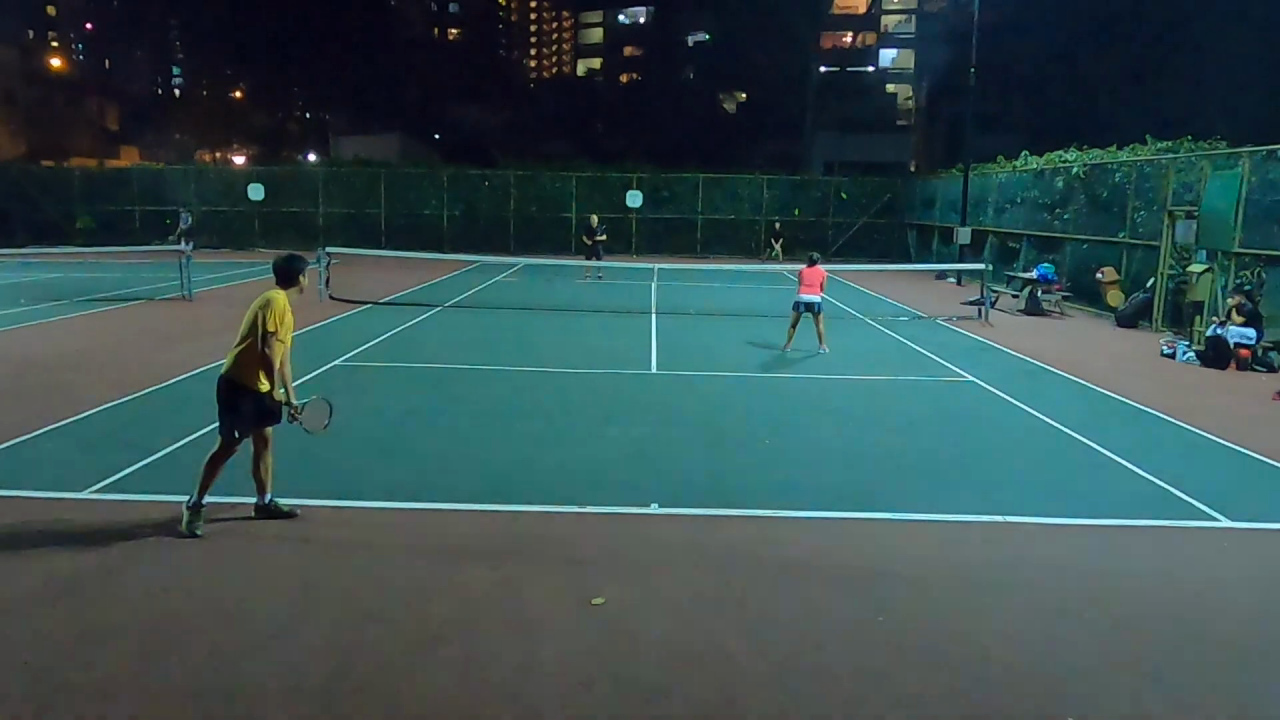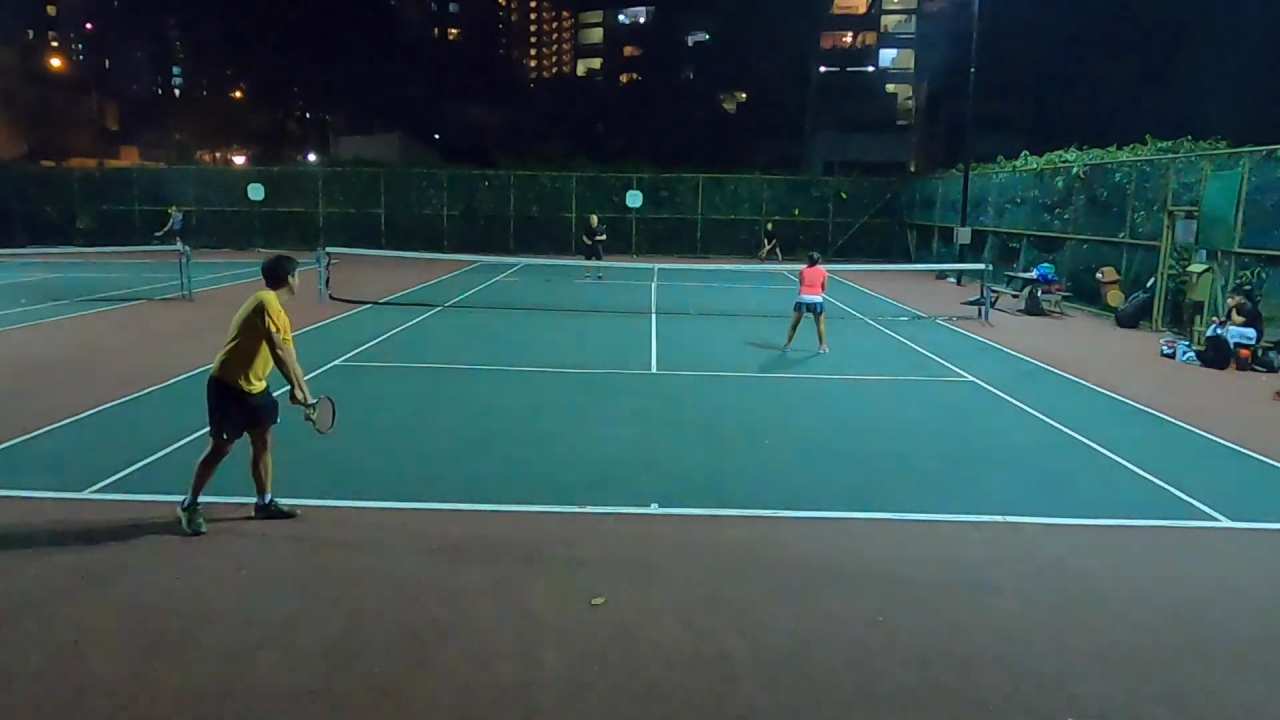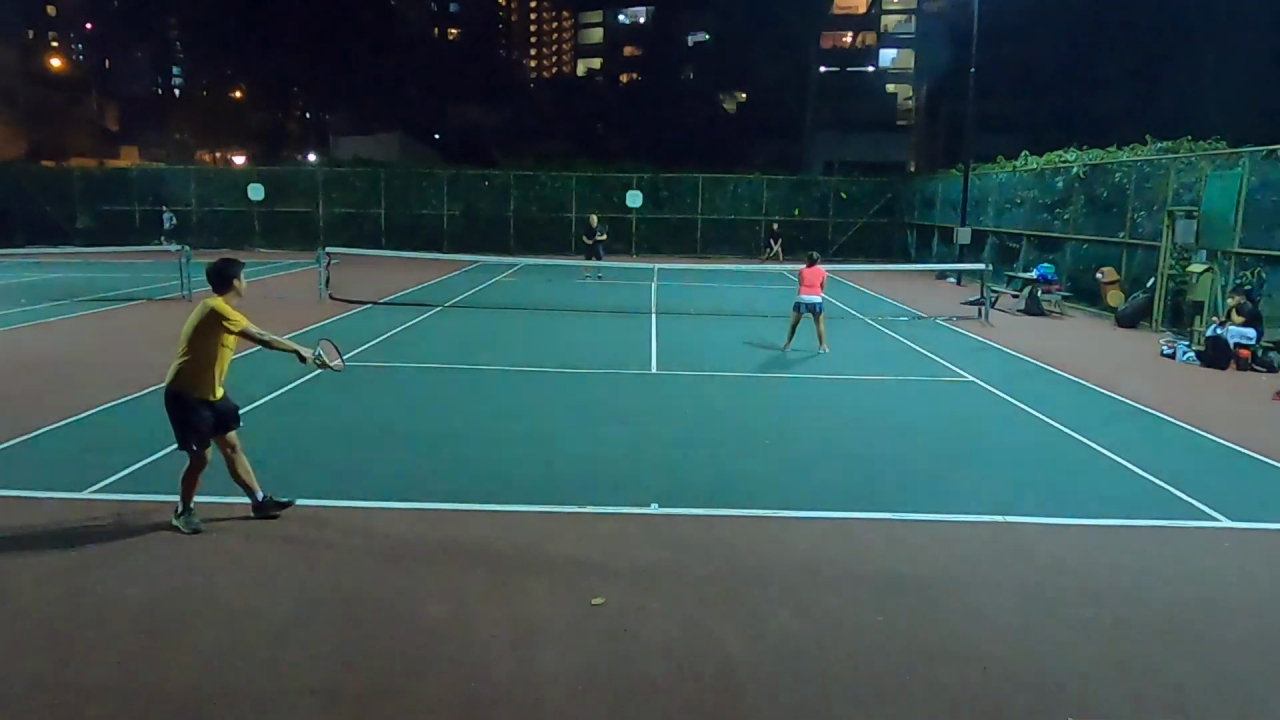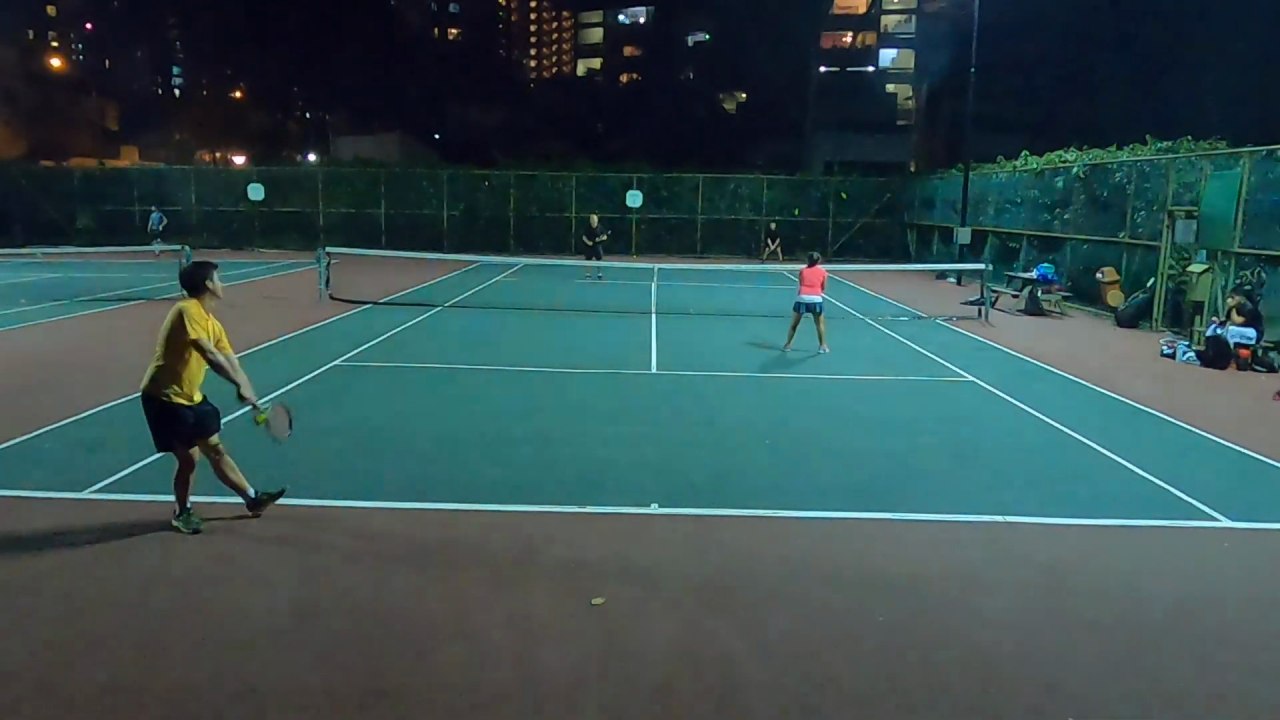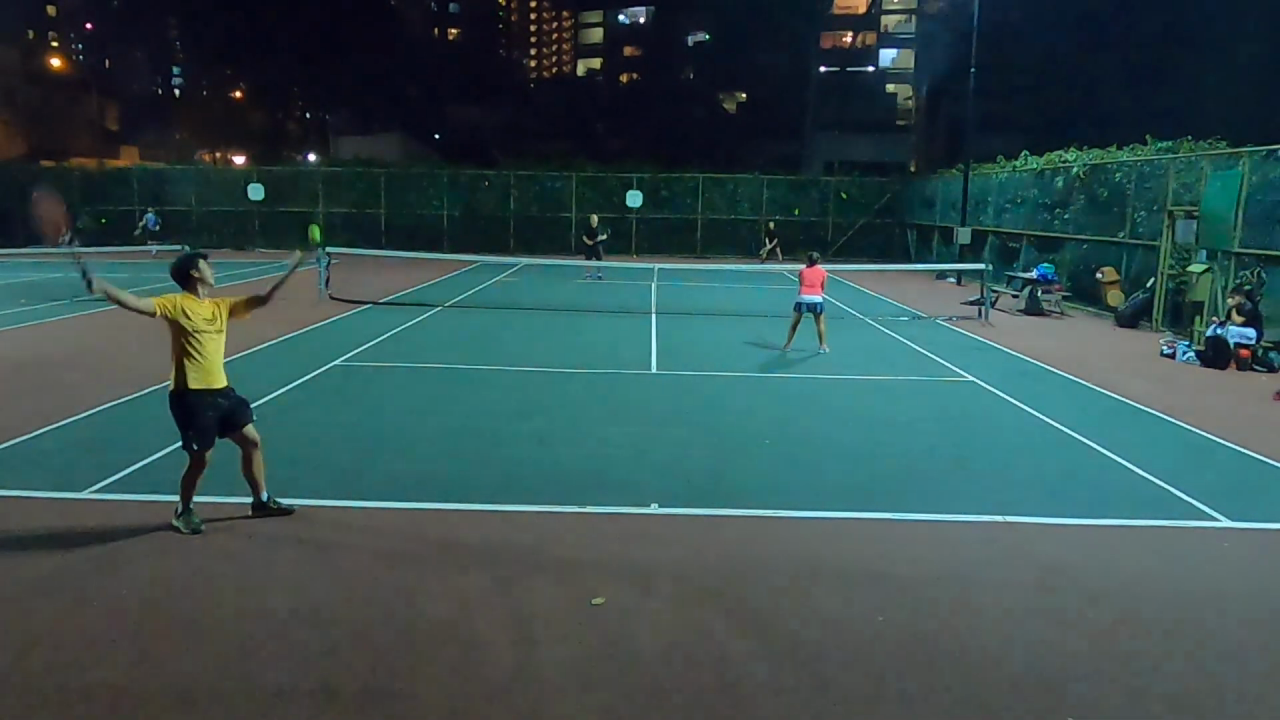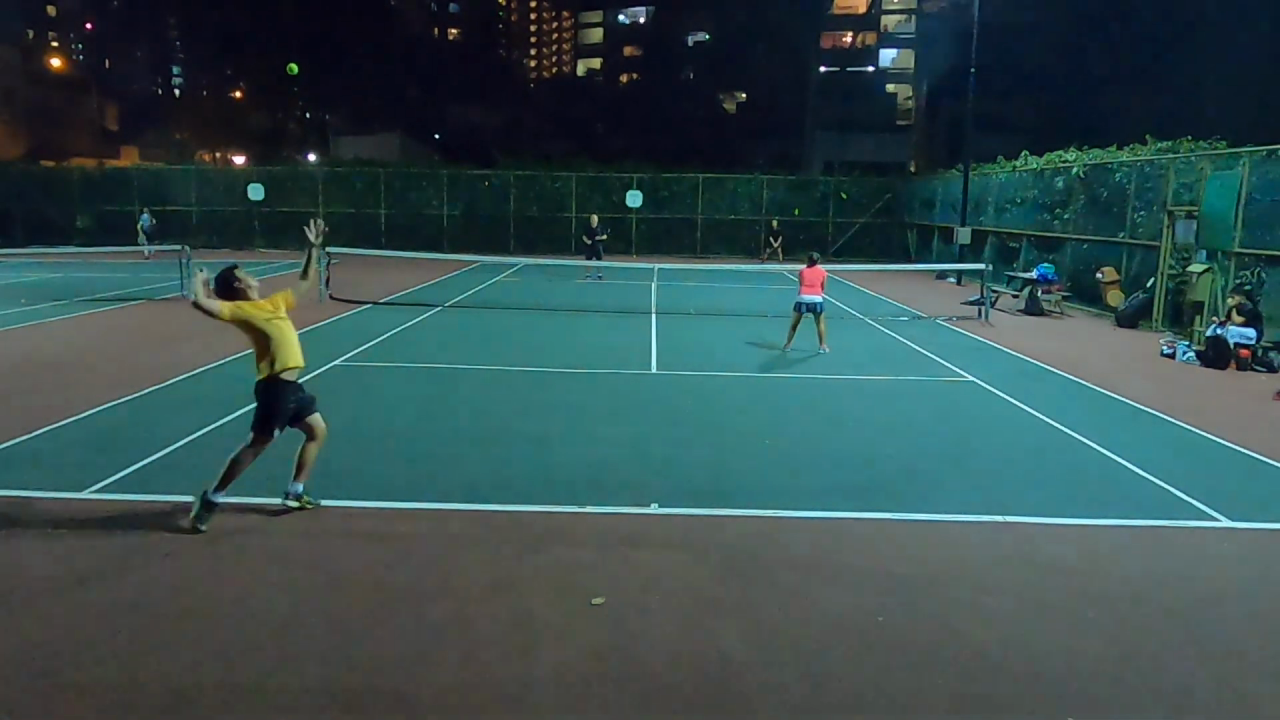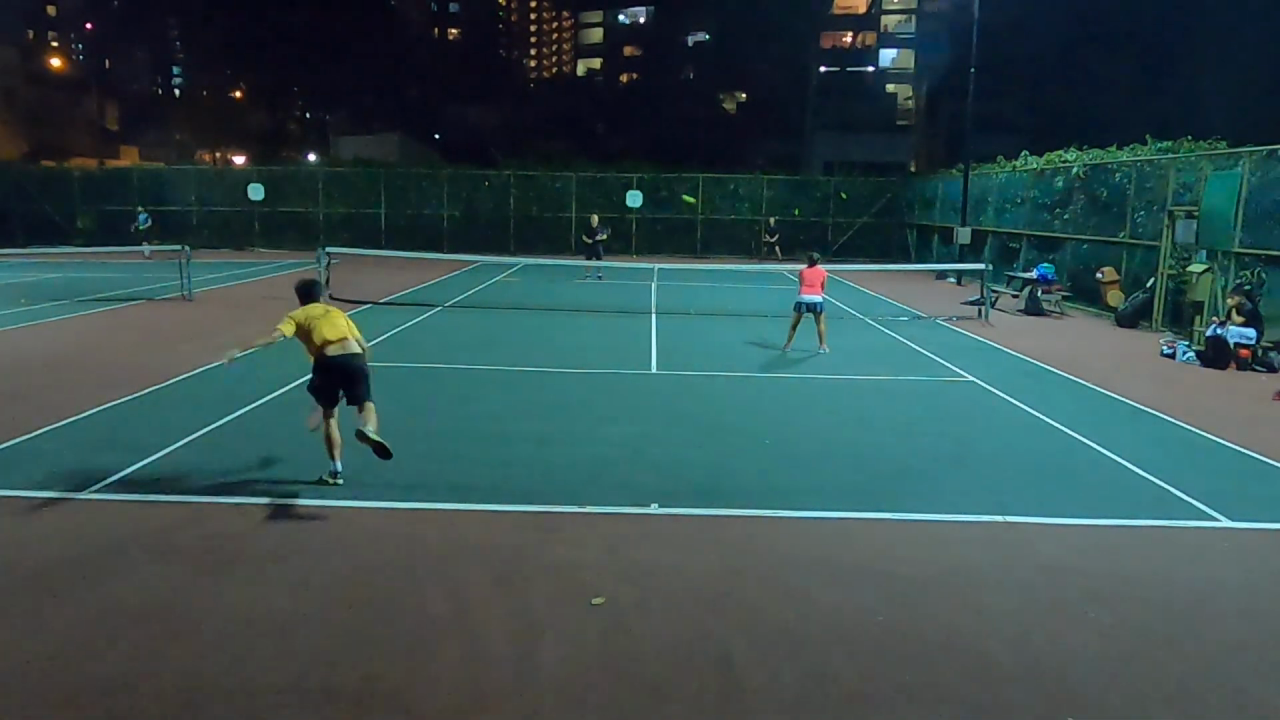
dt=0.5s
person 1, frame 1
left shoulder: (285, 309)
right shoulder: (274, 301)
left elbow: (282, 356)
right elbow: (267, 349)
left wrist: (289, 395)
right wrist: (275, 388)
left hip: (260, 386)
right hip: (239, 384)
left knee: (264, 442)
right knee: (228, 446)
left ankle: (264, 502)
right ankle: (195, 505)
person 1, frame 2
left shoulder: (277, 312)
right shoulder: (265, 302)
left elbow: (287, 353)
right elbow: (278, 352)
left wrist: (302, 388)
right wrist: (297, 387)
left hip: (254, 387)
right hip: (228, 386)
left knee: (262, 442)
right knee: (220, 448)
left ankle: (264, 503)
right ankle: (190, 505)
person 1, frame 3
left shoulder: (224, 311)
right shoulder: (215, 309)
left elbow: (259, 338)
right elbow: (261, 338)
left wrist: (295, 350)
right wrist: (298, 349)
left hip: (211, 394)
right hip: (185, 395)
left knee: (232, 447)
right knee: (200, 458)
left ankle: (259, 501)
right ankle: (183, 512)
person 1, frame 4
left shoulder: (213, 324)
right shoulder: (185, 311)
left elbow: (230, 361)
right elbow: (210, 356)
left wrist: (247, 393)
right wrist: (242, 387)
left hip: (192, 398)
right hip: (163, 399)
left knee: (216, 449)
right knee: (189, 458)
left ankle: (253, 498)
right ankle: (182, 512)
person 1, frame 5
left shoulder: (222, 306)
right shoulder: (175, 304)
left elbow: (262, 300)
right elbow: (136, 304)
left wrist: (289, 272)
right wrist: (104, 289)
left hip: (221, 390)
right hip: (190, 395)
left knee: (252, 441)
right knee: (200, 459)
left ankle: (261, 501)
right ankle: (184, 512)
person 1, frame 6
left shoulder: (275, 302)
right shoulder: (241, 309)
left elbow: (307, 282)
right elbow: (200, 303)
left wrist: (314, 246)
right wrist: (198, 283)
left hip: (290, 384)
right hip: (276, 385)
left knee: (318, 431)
right knee: (256, 445)
left ankle: (295, 492)
right ankle: (210, 499)
person 1, frame 7
left shoulder: (297, 316)
right shoulder: (337, 313)
left elbow: (275, 336)
right elbow: (363, 346)
left wrist: (241, 350)
right wrist: (362, 366)
left hip: (327, 362)
right hip: (353, 359)
left knee: (328, 416)
right knee: (367, 408)
left ankle: (335, 471)
right ankle: (368, 431)
